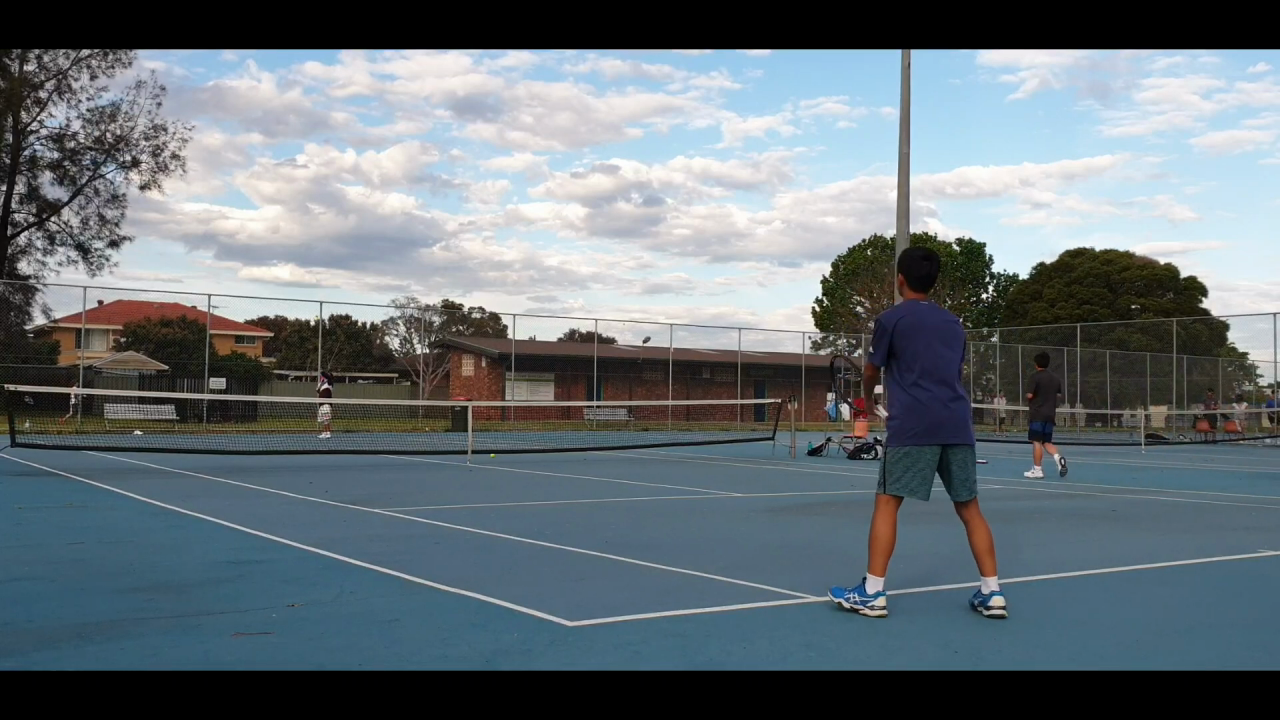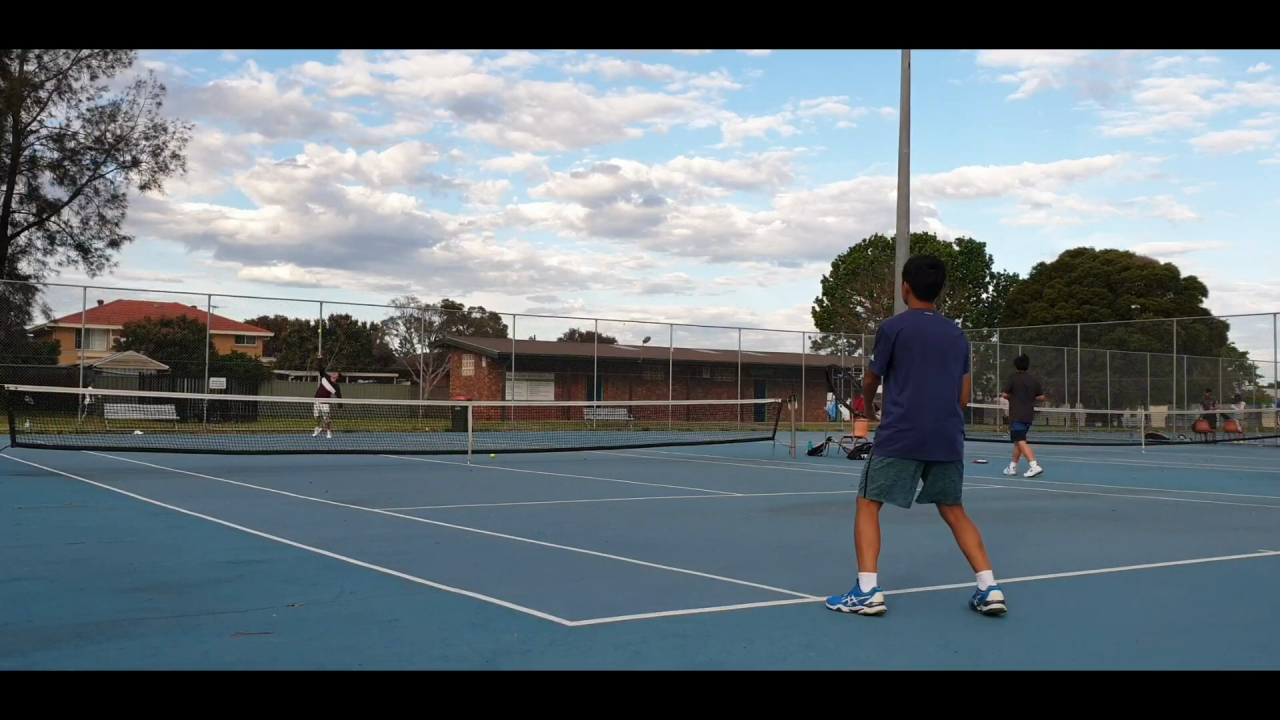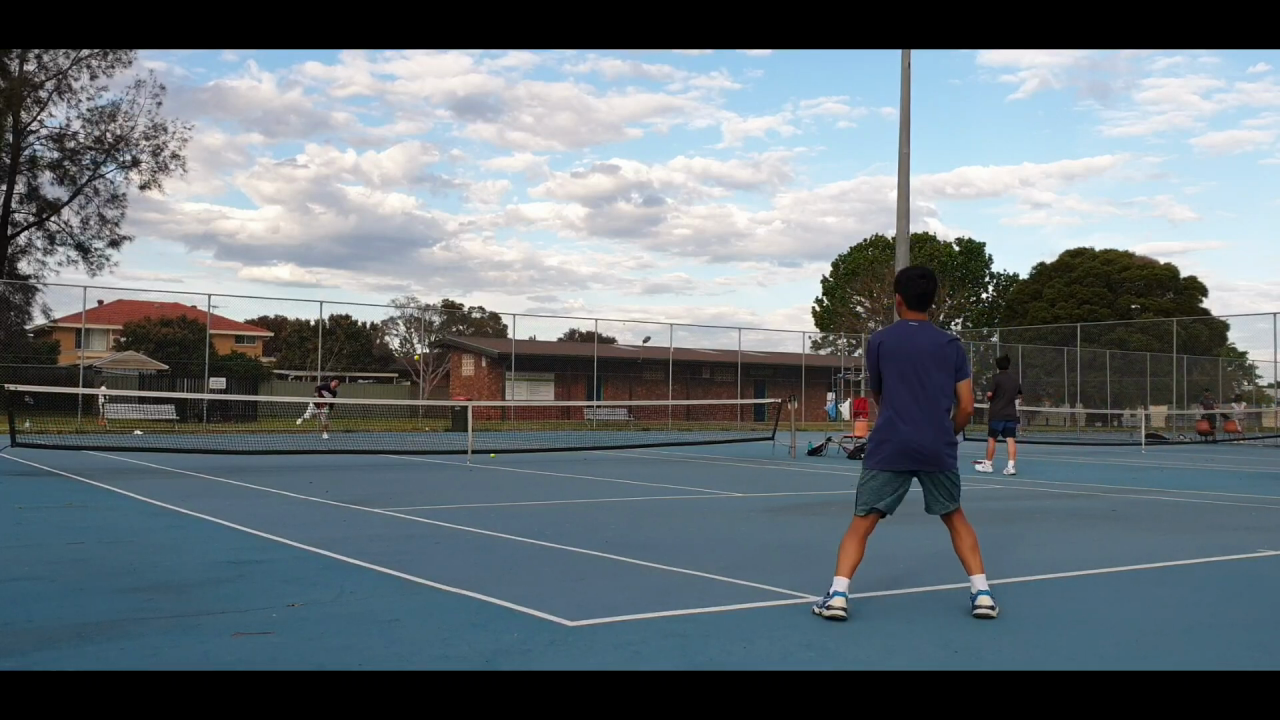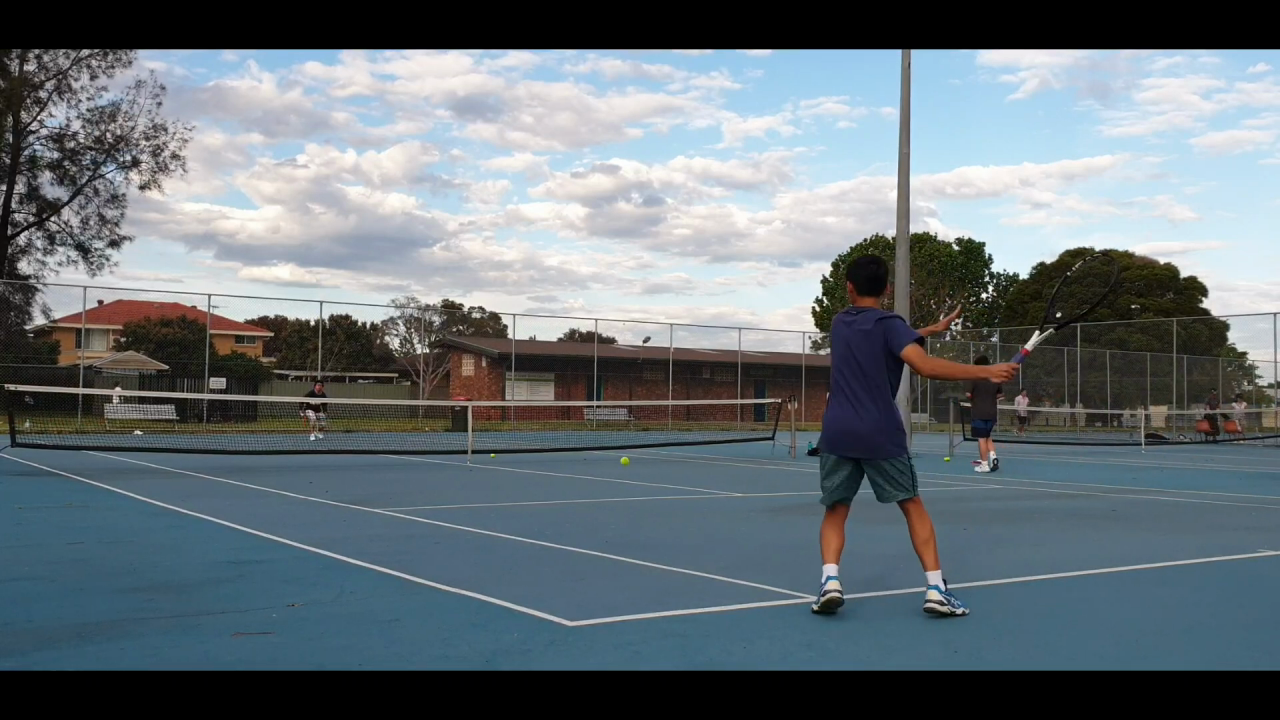
dt=0.4s
person 1, frame 1
left shoulder: (890, 319)
right shoulder: (954, 323)
left elbow: (871, 371)
left wrist: (867, 395)
left hip: (912, 427)
right hip: (957, 426)
left knee: (886, 503)
right knee: (968, 507)
left ankle: (872, 593)
right ankle: (992, 592)
person 1, frame 2
left shoulder: (893, 328)
right shoulder: (956, 334)
left elbow: (872, 381)
right elbow: (963, 394)
left wrist: (866, 404)
left hip: (899, 436)
right hip: (947, 437)
left knee: (867, 506)
right knee: (954, 512)
left ankle: (869, 589)
right ankle: (989, 588)
person 1, frame 3
left shoulder: (879, 341)
right shoulder: (951, 345)
right elbow: (966, 407)
left hip: (888, 447)
right hip: (936, 447)
left knee: (861, 524)
right knee: (955, 518)
left ankle: (837, 594)
right ankle: (982, 591)
person 1, frame 4
left shoulder: (839, 323)
right shoulder: (889, 323)
right elbow: (924, 364)
right wrist: (986, 372)
left hip: (837, 435)
right hip: (881, 436)
left knee: (834, 513)
right knee: (913, 508)
left ankle: (830, 580)
right ankle: (936, 589)
